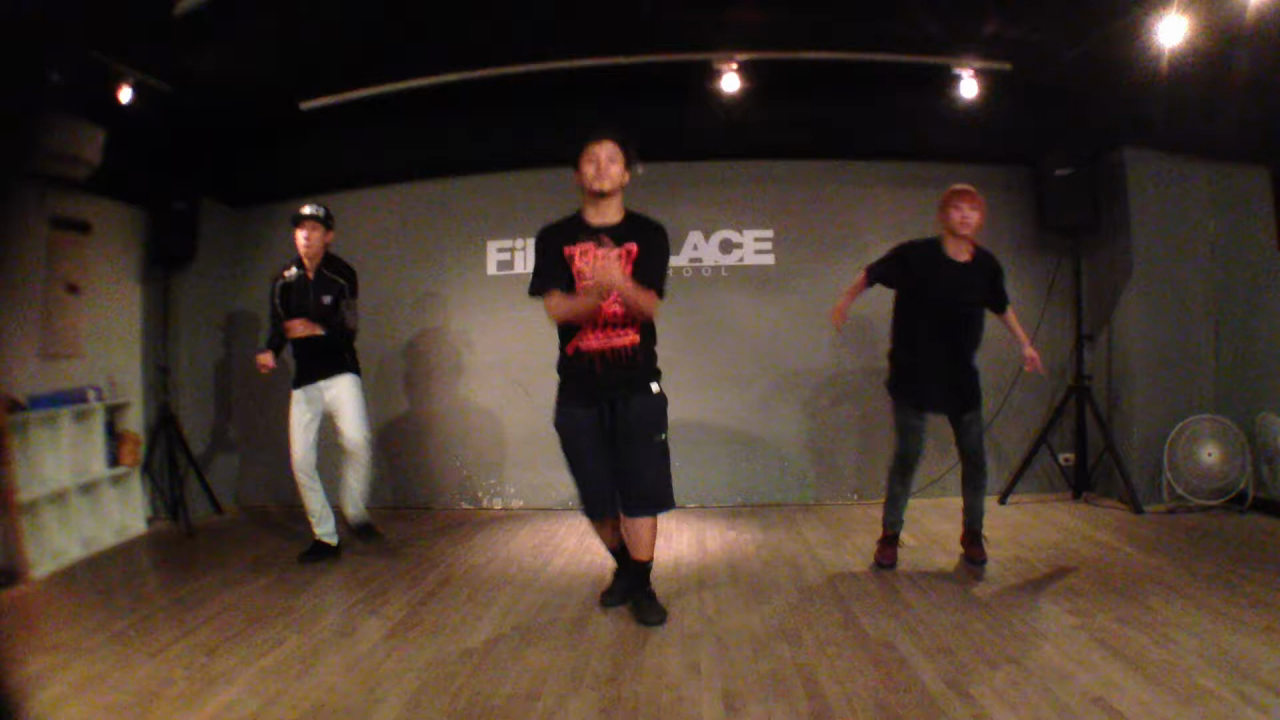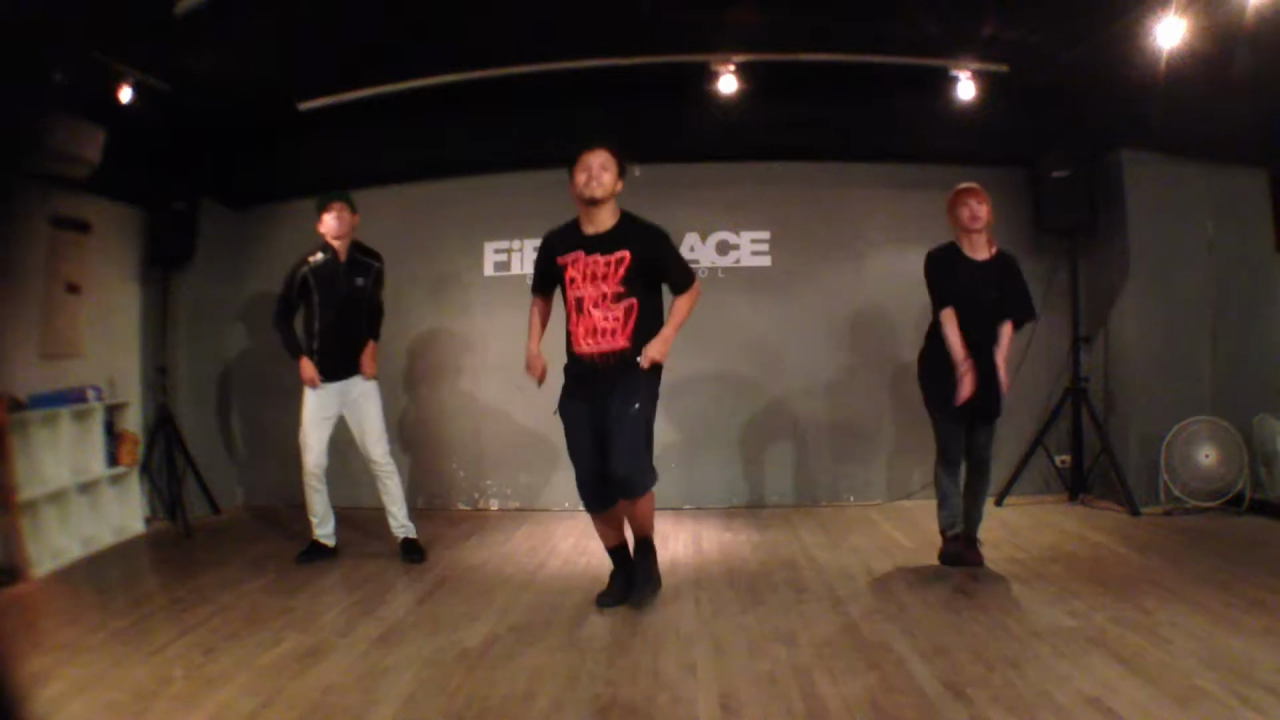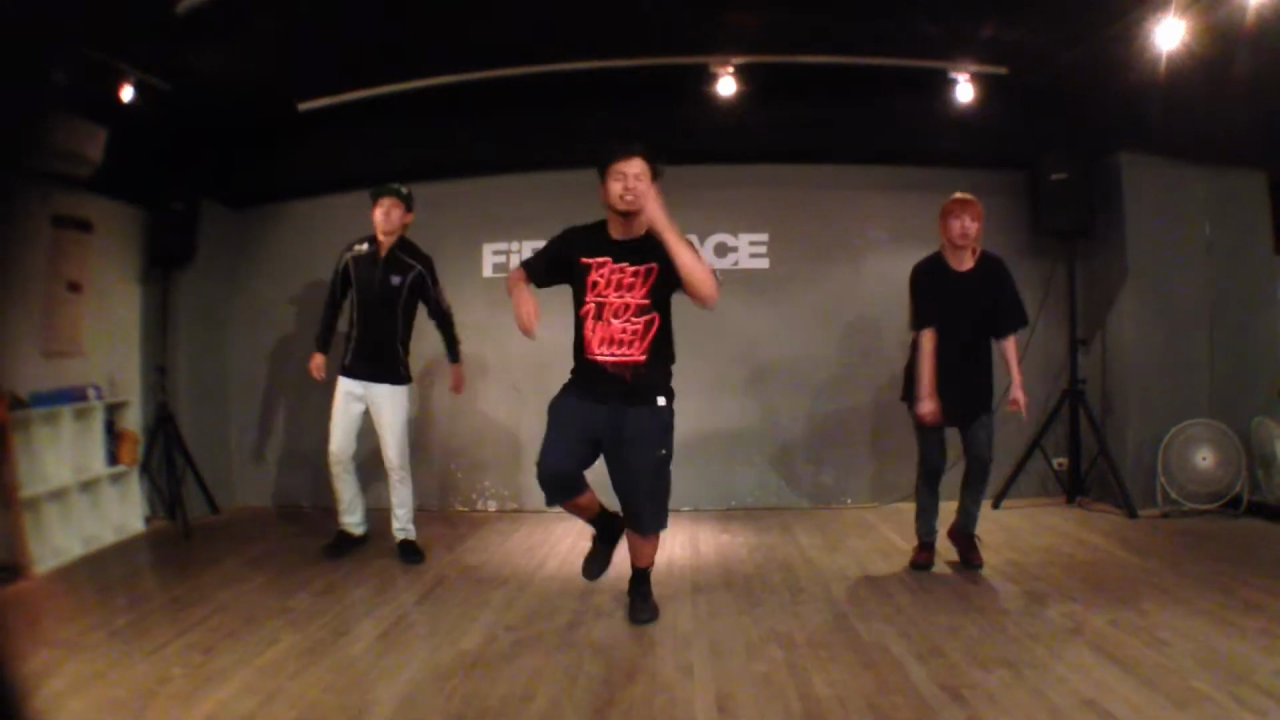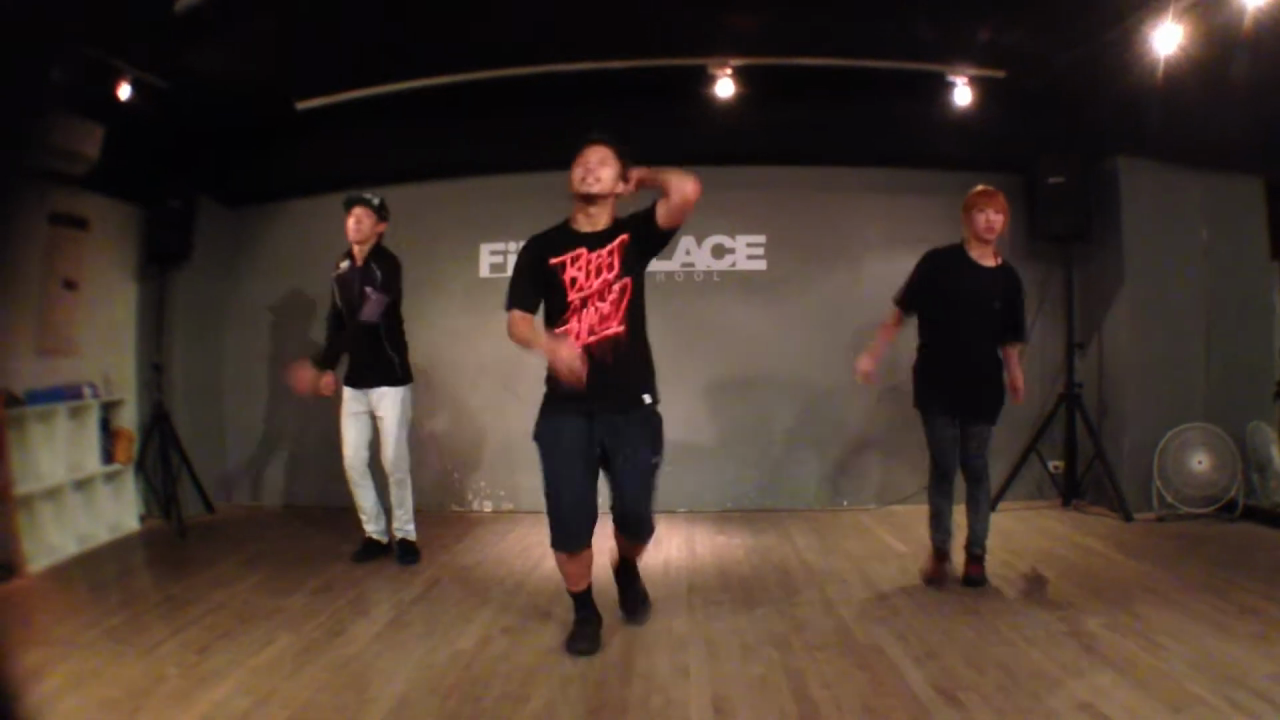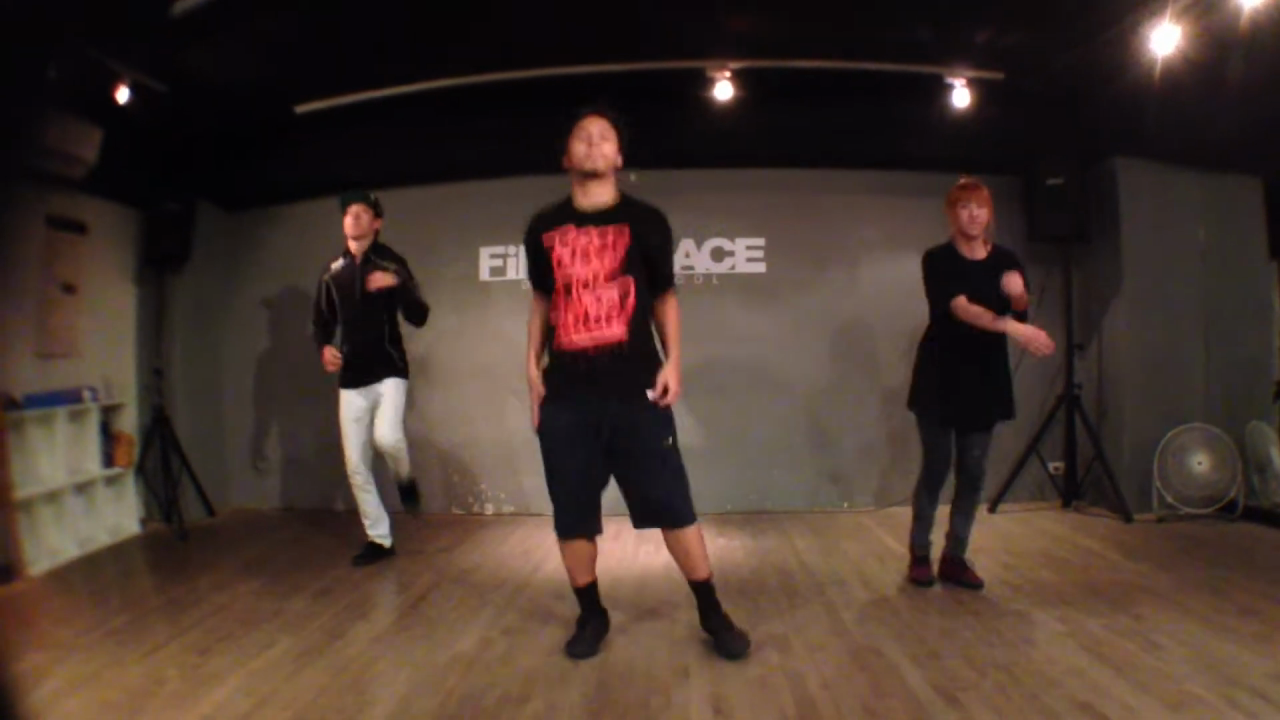
dt=0.5s
person 1, frame 1
left shoulder: (648, 234)
right shoulder: (554, 238)
left elbow: (649, 306)
right elbow: (555, 305)
left wrist: (620, 282)
right wrist: (594, 292)
left hip: (636, 384)
right hip: (578, 388)
left knee: (642, 488)
right knee: (596, 494)
left ankle: (643, 587)
right ankle: (625, 569)
person 1, frame 2
left shoulder: (645, 238)
right shoulder: (556, 244)
left elbow: (688, 289)
right elbow: (541, 297)
left wrist: (664, 338)
right wrist: (533, 345)
left hip: (632, 376)
right hip: (580, 383)
left knee: (628, 469)
right knee: (593, 487)
left ankle: (646, 550)
right ankle: (623, 569)
person 1, frame 3
left shoulder: (670, 245)
right shoulder: (578, 243)
left elbow: (707, 294)
right elbow: (520, 274)
left wrist: (662, 226)
right wrist: (521, 292)
left hip: (645, 400)
right hip: (586, 392)
left knee: (647, 508)
right knee: (555, 472)
left ankle: (641, 586)
right ankle: (606, 524)
person 1, frame 4
left shoulder: (636, 233)
right shoulder: (542, 247)
left elbow: (688, 191)
right elbow: (516, 322)
left wrist: (645, 177)
right wrist: (548, 345)
left hip: (631, 401)
right hip: (567, 406)
left knee: (634, 515)
right knee: (569, 521)
left ankle: (626, 570)
right ankle: (585, 612)
person 1, frame 5
left shoulder: (645, 221)
right shoulder: (544, 226)
left elbow: (665, 297)
left wrist: (674, 362)
right wrist: (533, 369)
left hip: (634, 393)
right hip: (566, 396)
left knee: (671, 509)
right knee: (573, 515)
left ankle: (712, 612)
right ankle: (591, 614)
person 2, frame 1
left shoulder: (986, 265)
right shoulder: (915, 256)
left elbow: (1002, 307)
right elbow: (871, 274)
left wrist: (1025, 345)
right wrist: (844, 303)
left hip: (961, 372)
right hip: (914, 371)
left knee: (974, 454)
right knee: (908, 454)
left ankle: (973, 535)
right ankle: (890, 536)
person 2, frame 2
left shoulder: (1006, 265)
right shoulder: (939, 260)
left elbow: (1008, 320)
right elbow: (946, 316)
left wrist: (999, 359)
right wrist: (962, 365)
left hip: (985, 375)
right hip: (945, 370)
left knee: (979, 458)
right knee: (949, 452)
left ankle: (969, 536)
right ankle: (950, 535)
person 2, frame 3
left shoulder: (994, 271)
right shoulder: (925, 273)
left elbow: (1006, 332)
right elbow: (925, 335)
left wrist: (1017, 384)
right wrist: (924, 393)
left hip: (975, 383)
right hip: (931, 382)
left knee: (981, 458)
right knee: (931, 463)
left ankle: (963, 528)
right ankle: (925, 541)
person 2, frame 4
left shoulder: (1008, 278)
right shoulder: (940, 262)
right elbow: (902, 310)
left wrist: (1014, 372)
right wrist: (874, 354)
left hip: (982, 385)
right hip: (936, 382)
left knee: (976, 467)
right knee: (944, 465)
left ankle: (976, 554)
right ankle: (940, 551)
person 2, frame 5
left shoulder: (1005, 260)
right shoulder: (937, 260)
left elbow: (1022, 304)
right elbow: (961, 308)
left wrist: (1017, 291)
right wrist: (1012, 328)
left hip: (986, 381)
right hip: (940, 379)
left knee: (972, 472)
right knee: (935, 468)
left ankle: (954, 556)
right ankle: (920, 554)
person 3, frame 1
left shoulder: (342, 275)
right shoulder: (283, 280)
left elbow: (348, 330)
right elbow: (277, 327)
left wrist: (317, 329)
right wrist: (269, 352)
left hip: (341, 374)
right hip: (304, 381)
left knee: (355, 440)
right knee: (301, 461)
left ankle: (356, 514)
right ankle: (326, 538)
person 3, frame 2
left shoulder: (371, 262)
right shoulder: (307, 267)
right elbow: (282, 317)
left wrist: (372, 346)
right wrist: (301, 358)
left hip: (359, 378)
right hip: (321, 380)
left knee: (380, 457)
right knee: (313, 464)
left ankle: (405, 534)
right ankle: (323, 539)
person 3, frame 3
left shoulder: (417, 264)
right shoulder: (354, 254)
left elbow: (441, 312)
right elbow: (334, 301)
left wrist: (455, 361)
right wrist: (320, 348)
left hip: (391, 378)
right hip: (351, 373)
left knee: (395, 460)
right knee: (338, 451)
left ankle: (404, 534)
right ankle: (351, 527)
person 3, frame 4
left shoulder: (387, 267)
right shoulder: (342, 270)
left elbow: (364, 325)
right elbow: (337, 325)
left wrist: (316, 366)
right wrist: (326, 369)
left hip: (391, 380)
right hip: (356, 381)
left knee: (394, 462)
right knee: (353, 462)
left ankle: (404, 535)
right ankle: (375, 536)
person 3, frame 5
left shoulder: (391, 264)
right shoulder: (333, 270)
left elbow: (420, 316)
right elbow: (322, 321)
left wrist: (396, 287)
right wrist: (325, 346)
left hip: (388, 373)
right hip: (350, 380)
left knee: (387, 439)
right knee: (355, 465)
left ankle: (404, 476)
right ankle: (379, 540)
